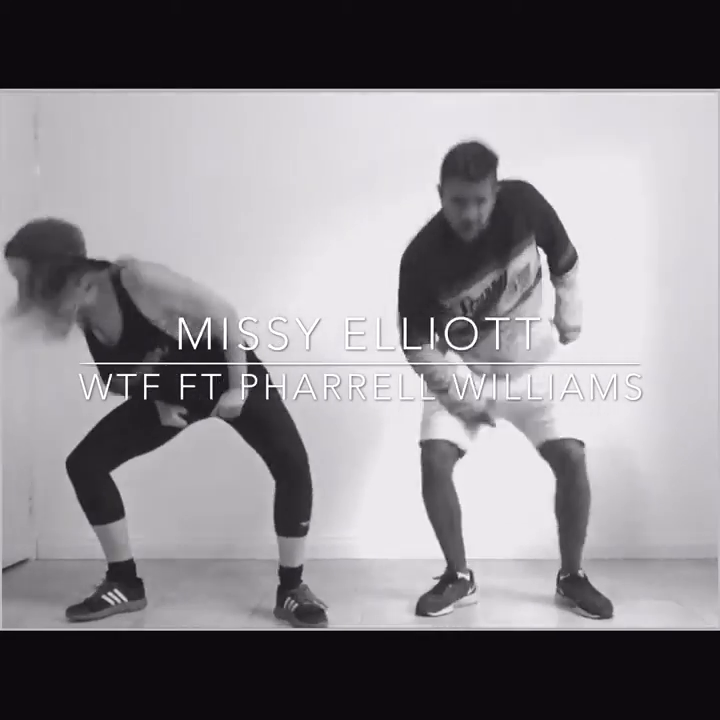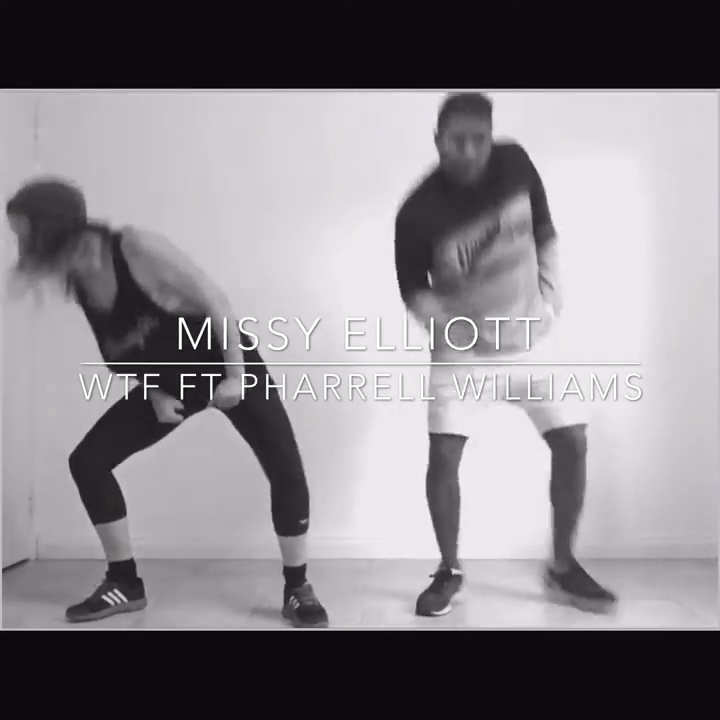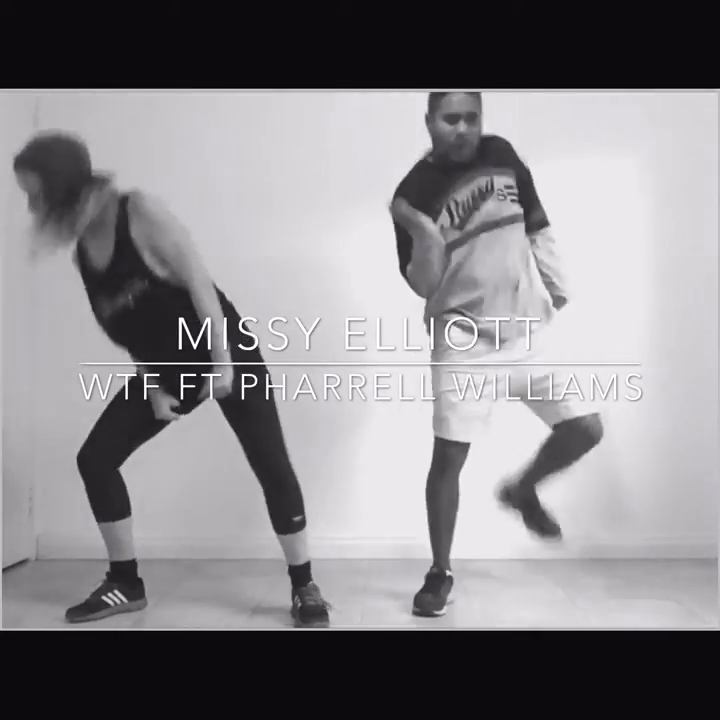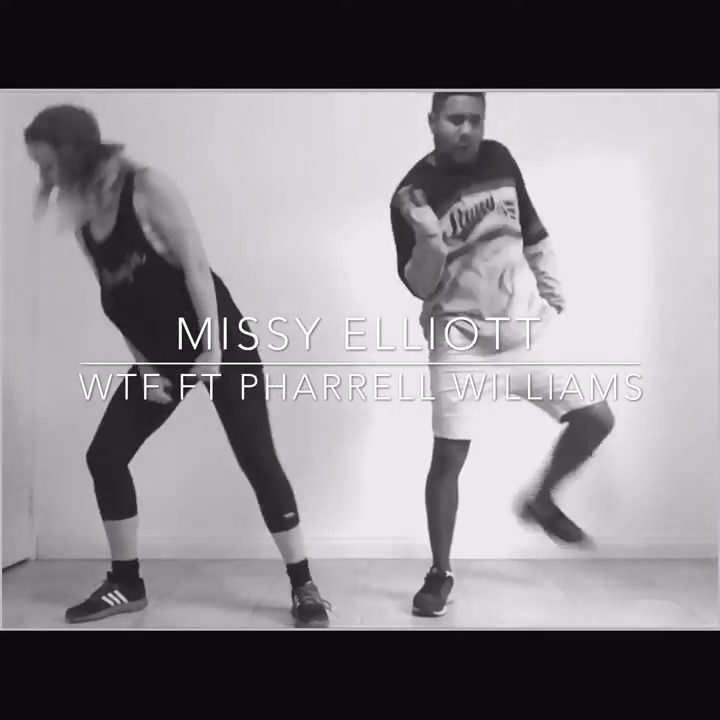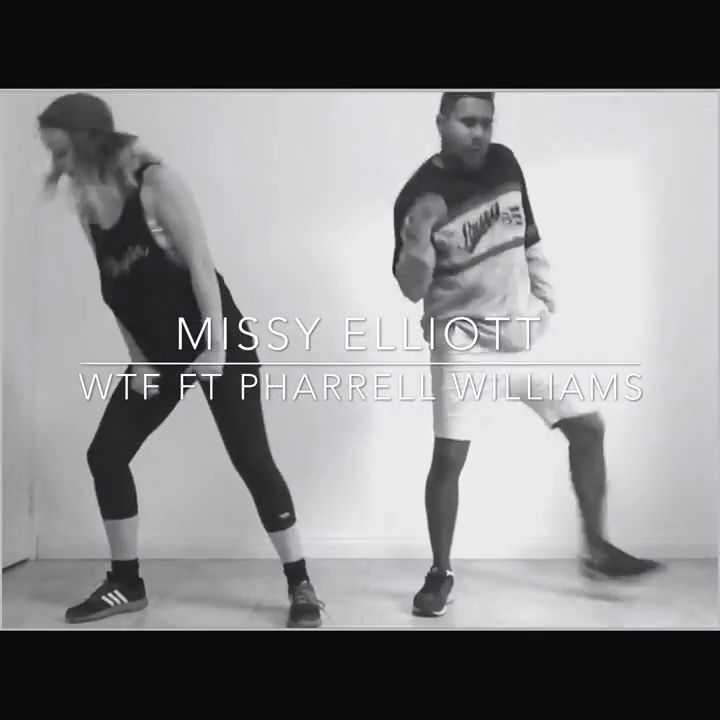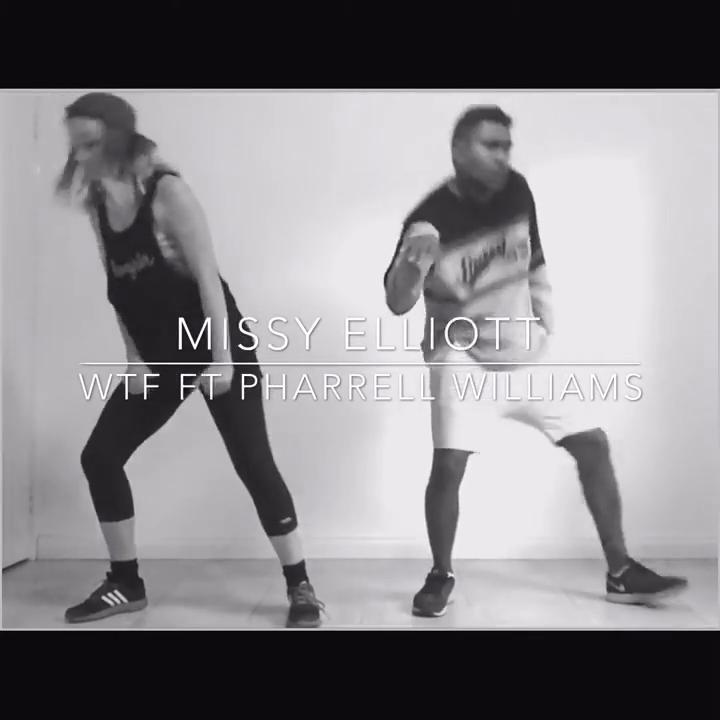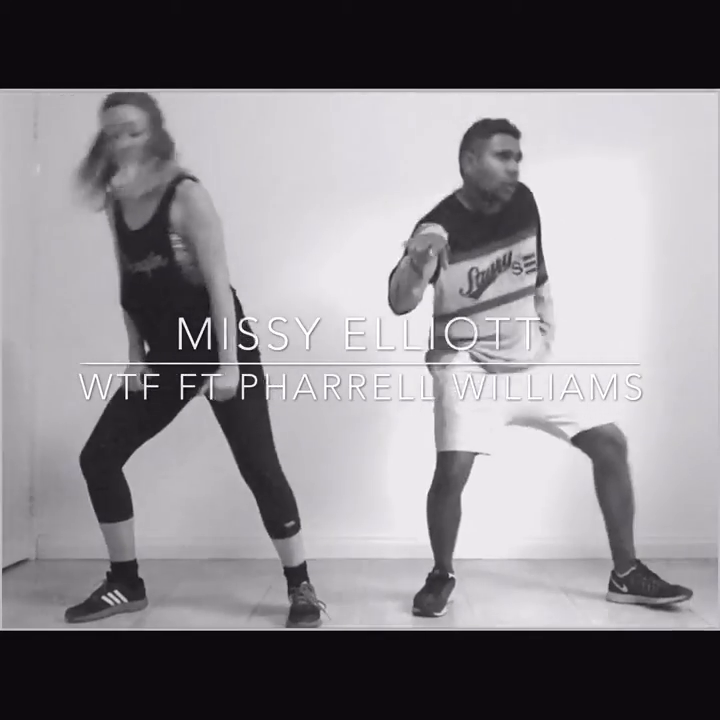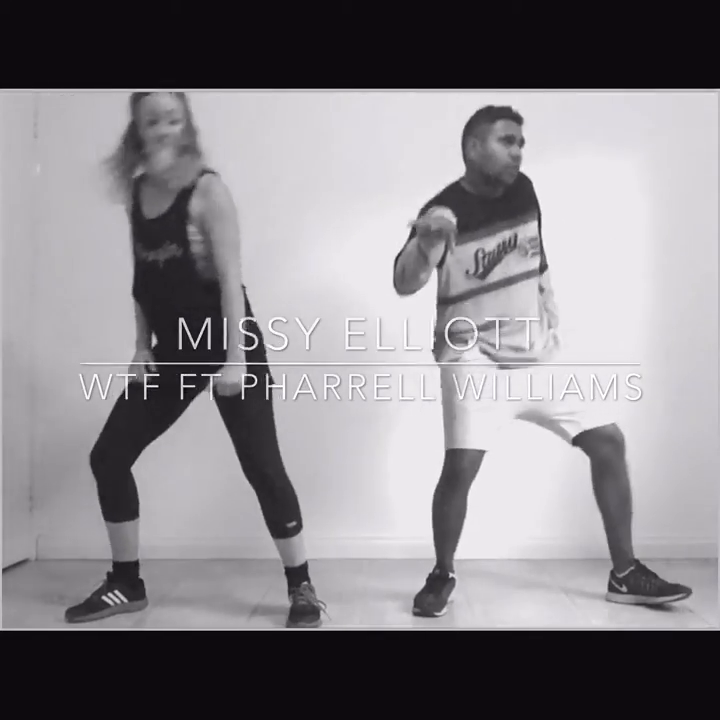
dt=0.1s
person 1, frame 1
left shoulder: (524, 202)
right shoulder: (422, 258)
left elbow: (565, 260)
right elbow: (414, 341)
left wrist: (569, 317)
right wrist: (459, 391)
left hip: (528, 364)
right hip: (462, 370)
left knee: (571, 460)
right knee: (435, 461)
left ankle: (571, 576)
right ankle: (459, 577)
person 1, frame 2
left shoulder: (515, 163)
right shoulder: (420, 210)
left elbow: (543, 232)
right elbow: (414, 293)
left wrist: (549, 292)
right wrist: (444, 325)
left hip: (528, 337)
right hip: (462, 345)
left knee: (571, 440)
right knee: (444, 452)
left ankle: (563, 568)
right ankle: (449, 573)
person 1, frame 3
left shoulder: (501, 153)
right shoulder: (412, 192)
left elbow: (536, 222)
right elbow: (424, 284)
left wrist: (555, 282)
right wrist: (423, 238)
left hip: (530, 330)
right hip: (463, 340)
left knee: (586, 429)
right knee: (447, 458)
left ankle: (522, 487)
right ankle: (440, 573)
person 1, frame 4
left shoulder: (499, 159)
right shoulder: (412, 193)
left elbow: (531, 230)
right elbow: (425, 287)
left wrist: (554, 290)
right wrist: (424, 233)
left hip: (528, 329)
right hip: (461, 339)
left knee: (596, 417)
right knee: (449, 456)
left ankle: (540, 499)
right ankle: (439, 575)
person 1, frame 5
left shoulder: (505, 163)
right shoulder: (419, 195)
right elbow: (412, 289)
left wrist: (546, 299)
right wrist: (417, 238)
left hip: (528, 330)
right hip: (463, 340)
left knee: (588, 427)
right knee: (449, 456)
left ankle: (597, 549)
right ankle: (440, 573)
person 1, frame 6
left shoulder: (517, 190)
right shoulder: (430, 219)
right elbow: (397, 302)
left wrist: (546, 327)
right wrist: (413, 260)
left hip: (524, 358)
right hip: (463, 361)
left knee: (593, 446)
right knee: (448, 465)
left ankle: (621, 572)
right ankle: (441, 575)
person 1, frame 7
left shoulder: (524, 203)
right shoulder: (439, 227)
right elbow: (399, 304)
left wrist: (547, 335)
right wrist: (418, 258)
left hip: (529, 362)
right hip: (467, 365)
left knee: (610, 443)
right knee: (452, 471)
left ankle: (625, 573)
right ankle: (442, 576)
person 1, frame 8
left shoulder: (524, 192)
right shoulder: (446, 210)
right elbow: (404, 284)
left wrist: (551, 326)
right wrist: (428, 241)
left hip: (536, 355)
right hip: (474, 357)
left knee: (609, 442)
right knee: (460, 467)
left ankle: (624, 573)
right ankle: (442, 575)
person 2, frame 1
left shoulder: (138, 280)
right shoulder: (83, 316)
left elbow: (223, 315)
right elbow: (124, 375)
left wrist: (238, 385)
right wrist: (158, 402)
left hip: (231, 380)
right hip: (170, 392)
left knee: (292, 467)
right knee: (84, 464)
left ankle: (291, 589)
right ankle: (125, 582)
person 2, frame 2
left shoulder: (138, 248)
right shoulder: (79, 283)
left elbow: (215, 300)
right elbow: (119, 351)
left wrist: (235, 371)
right wrist: (159, 395)
left hip: (228, 367)
right hip: (170, 378)
left knee: (285, 466)
right knee: (87, 461)
left ankle: (297, 589)
right ankle: (124, 582)
person 2, frame 3
left shoulder: (140, 212)
right shoulder: (82, 249)
left elbow: (198, 281)
right elbow: (116, 327)
left wrist: (223, 361)
right wrist: (151, 385)
left hip: (226, 353)
right hip: (166, 367)
left knee: (271, 462)
right knee: (95, 457)
left ankle: (303, 587)
right ankle: (125, 584)
person 2, frame 4
left shoulder: (147, 187)
right shoulder: (84, 220)
left elbow: (195, 265)
right elbow: (116, 302)
left wrist: (215, 347)
right wrist: (143, 364)
left hip: (219, 341)
right hip: (159, 353)
left knee: (257, 458)
right knee: (104, 455)
left ankle: (303, 586)
right ankle: (126, 583)
person 2, frame 5
left shoulder: (155, 181)
right shoulder: (88, 208)
left elbow: (201, 264)
right elbow: (116, 294)
left wrist: (217, 348)
right wrist: (137, 360)
left hip: (218, 342)
right hip: (157, 352)
left knee: (251, 458)
right knee: (105, 454)
left ankle: (299, 584)
right ankle: (126, 583)
person 2, frame 6
left shoulder: (168, 191)
right shoulder: (99, 206)
left elbow: (206, 276)
right elbow: (120, 291)
left wrist: (224, 357)
right wrist: (134, 357)
left hip: (218, 346)
right hip: (161, 355)
left knee: (254, 465)
right knee: (99, 456)
left ankle: (299, 586)
right ankle: (125, 584)
person 2, frame 7
left shoulder: (186, 195)
right shoulder: (115, 204)
left elbow: (218, 284)
right elbow: (131, 290)
left wrist: (231, 363)
right wrist: (135, 356)
left hip: (221, 351)
right hip: (165, 359)
left knee: (259, 467)
right knee: (98, 457)
left ankle: (300, 587)
right ankle: (125, 583)
person 2, frame 8
left shoulder: (208, 188)
right shoulder: (134, 191)
left elbow: (229, 276)
right elbow: (144, 279)
left wrist: (238, 356)
right wrist: (140, 345)
left hip: (227, 347)
right hip: (172, 350)
left knee: (262, 466)
right knee: (108, 456)
left ankle: (301, 587)
right ankle: (126, 584)
